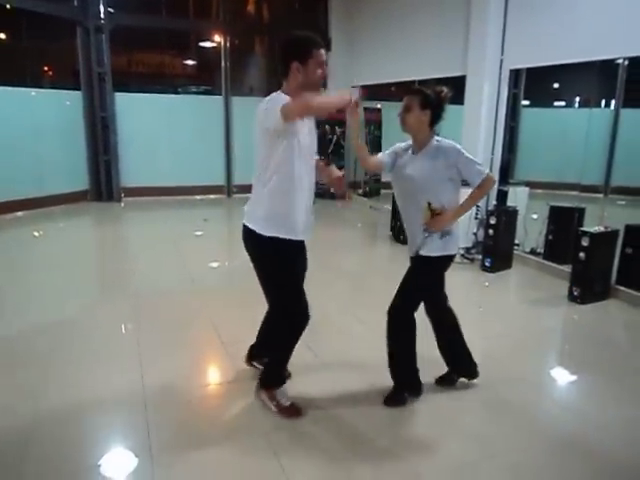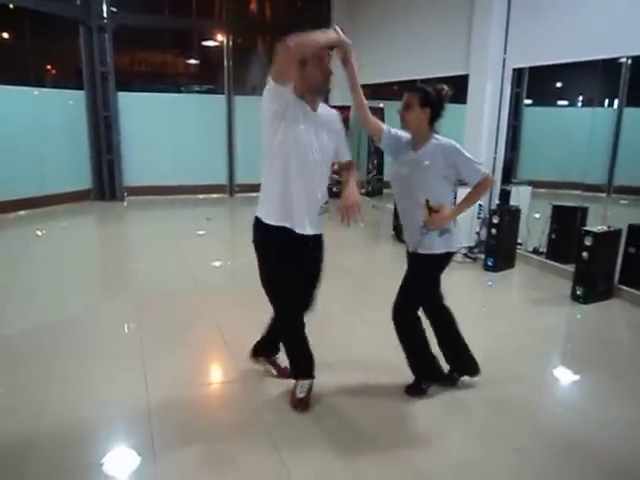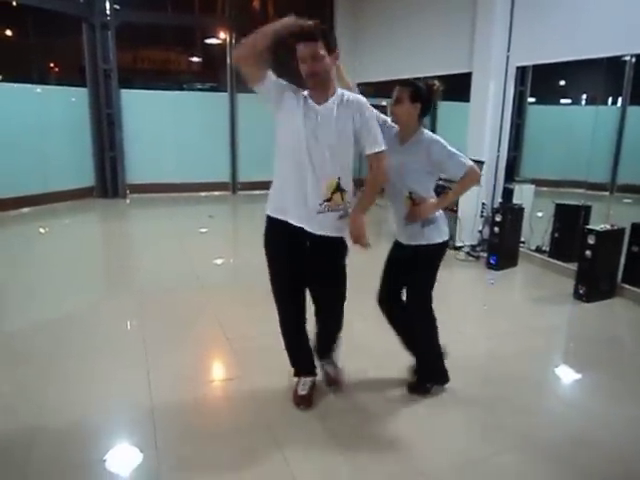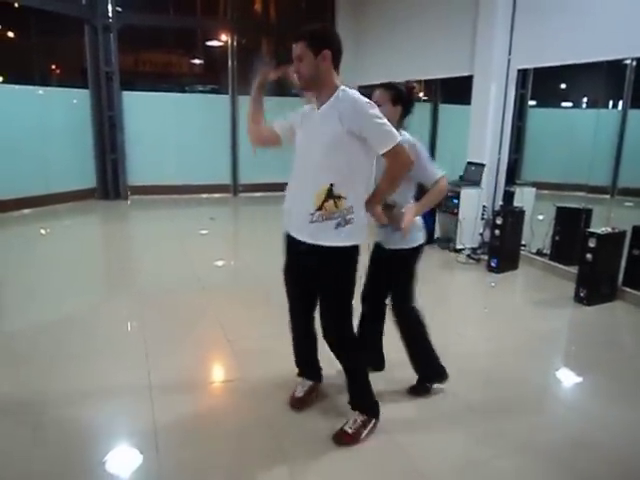
dt=0.2s
person 1, frame 1
left shoulder: (300, 115)
right shoulder: (275, 106)
right elbow: (307, 106)
left wrist: (328, 171)
right wrist: (346, 99)
left hip: (290, 231)
right hip: (268, 233)
left knee: (287, 305)
right knee: (294, 310)
left ankle: (261, 354)
right ankle: (271, 383)
person 1, frame 2
left shoulder: (332, 117)
right shoulder: (278, 101)
left elbow: (346, 165)
right elbow: (289, 48)
left wrist: (351, 189)
right wrist: (331, 37)
left hip: (311, 229)
right hip: (275, 227)
left knee: (297, 302)
right knee: (289, 306)
left ankle: (265, 349)
right ankle: (303, 375)
person 1, frame 3
left shoulder: (354, 107)
right shoulder: (284, 98)
left elbow: (379, 166)
right elbow: (242, 56)
left wrist: (358, 214)
right wrist: (285, 24)
left hip: (329, 232)
right hip: (283, 225)
left knee: (331, 312)
right knee: (290, 307)
left ankle: (326, 355)
right ankle: (304, 371)
person 1, frame 4
left shoulder: (355, 107)
right shoulder: (304, 114)
left elbow: (402, 160)
right elbow: (260, 138)
left wrist: (373, 201)
right wrist: (259, 89)
left hip: (338, 242)
right hip: (298, 237)
left knee: (336, 326)
right knee: (299, 315)
left ankle: (365, 407)
right ankle: (308, 376)
person 2, frame 1
left shoulder: (447, 151)
right shoulder: (400, 152)
left elbow: (487, 182)
right elbow: (367, 164)
left wrist: (453, 214)
right wrist: (354, 126)
left hip: (438, 247)
right hip: (419, 247)
left knee: (399, 312)
right knee: (437, 308)
left ankle: (407, 384)
right ankle: (463, 365)
person 2, frame 2
left shoulder: (446, 150)
right shoulder: (398, 143)
left elbow: (486, 182)
right elbow: (365, 117)
left wrist: (453, 213)
right wrist: (350, 70)
left hip: (435, 246)
right hip: (415, 245)
left knee: (404, 311)
right knee: (431, 305)
left ankle: (427, 373)
right ankle: (462, 363)
person 2, frame 3
left shoulder: (431, 144)
right shoulder: (389, 133)
left elbow: (472, 174)
left wrist: (437, 204)
right wrist: (337, 68)
left hip: (427, 239)
right hip: (403, 237)
left knee: (418, 307)
right knee: (387, 298)
left ankle: (433, 373)
right ankle: (427, 360)
person 2, frame 4
left shoulder: (407, 146)
left elbow: (440, 185)
left wrist: (412, 211)
left hip: (403, 240)
right hip: (384, 237)
left knee: (402, 306)
right knee: (371, 298)
left ankle: (431, 372)
right ankle: (371, 357)
